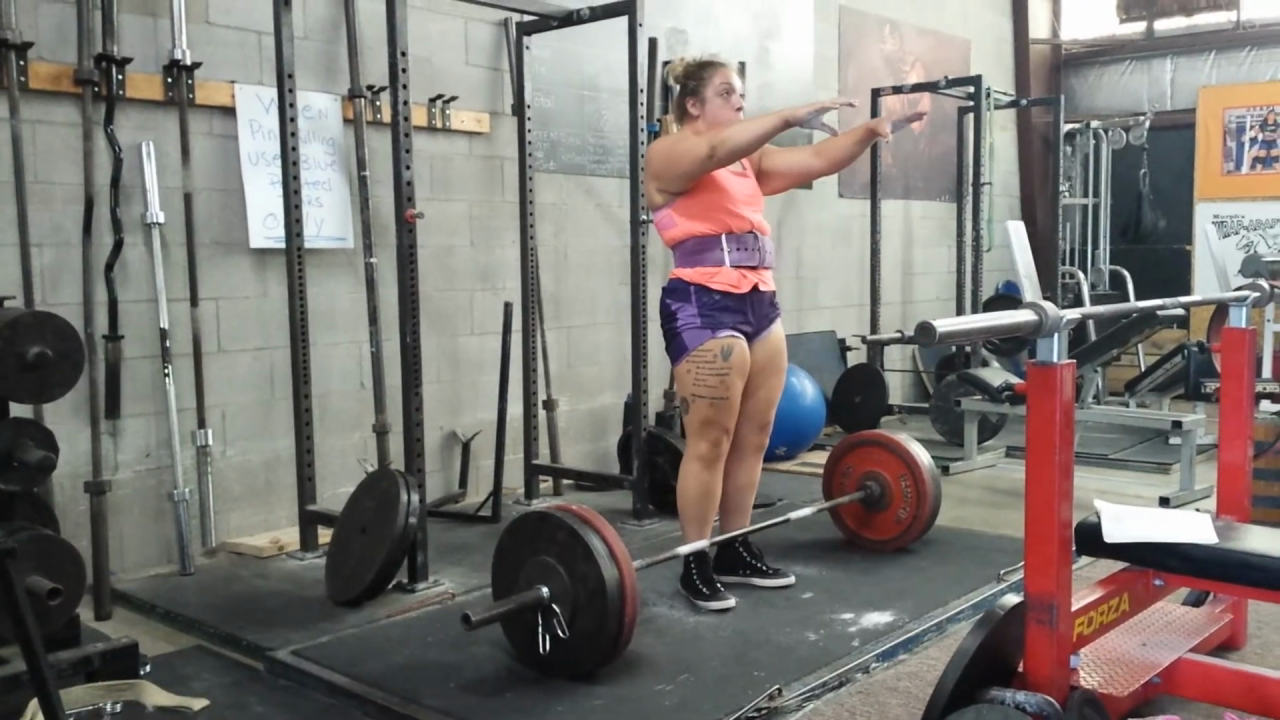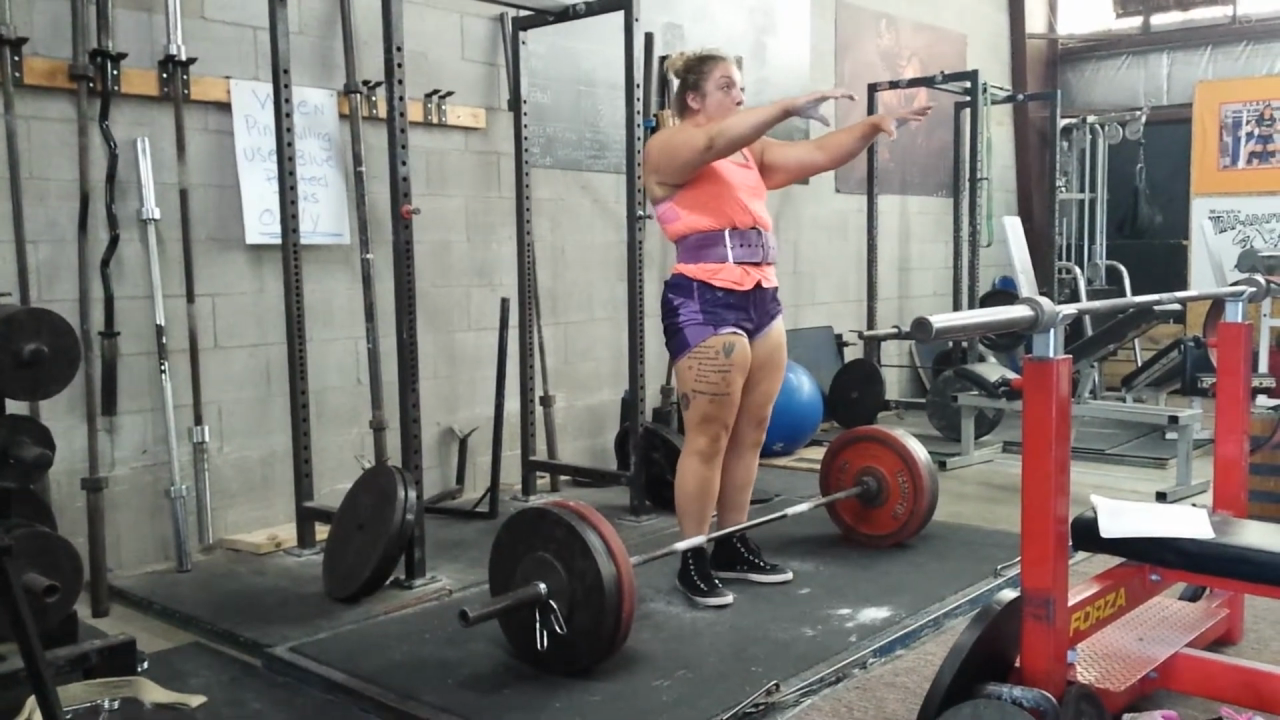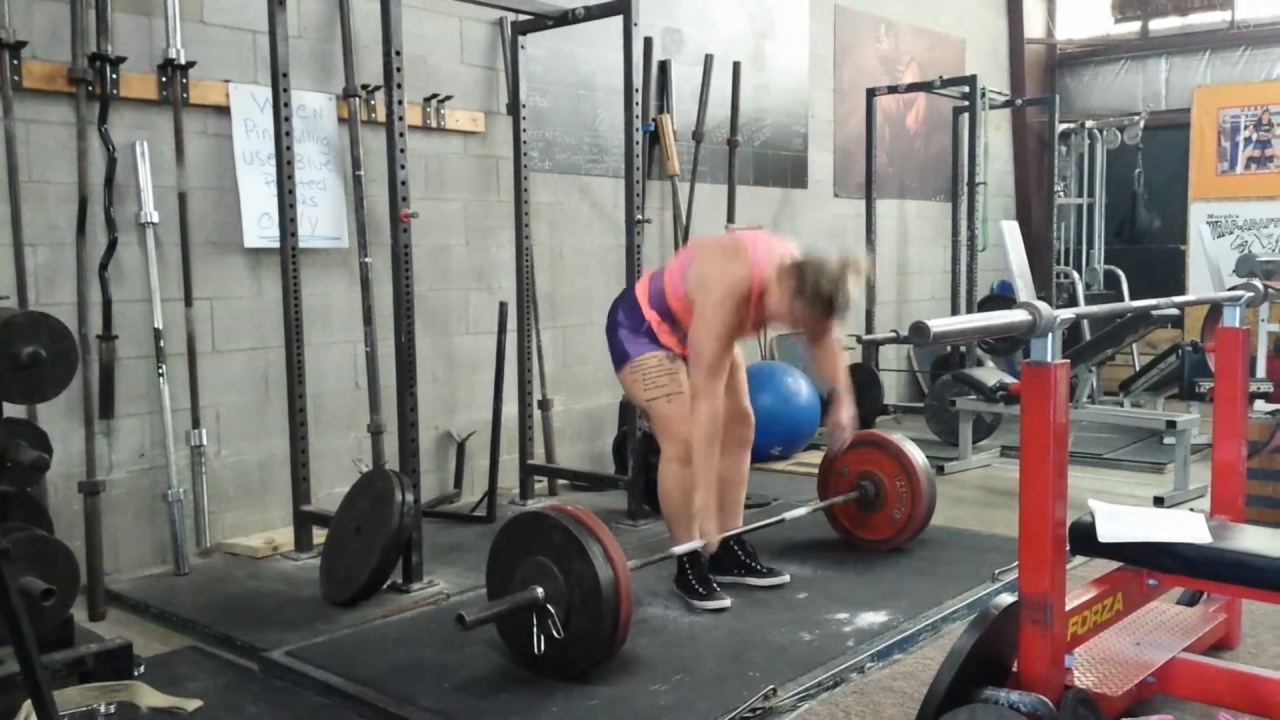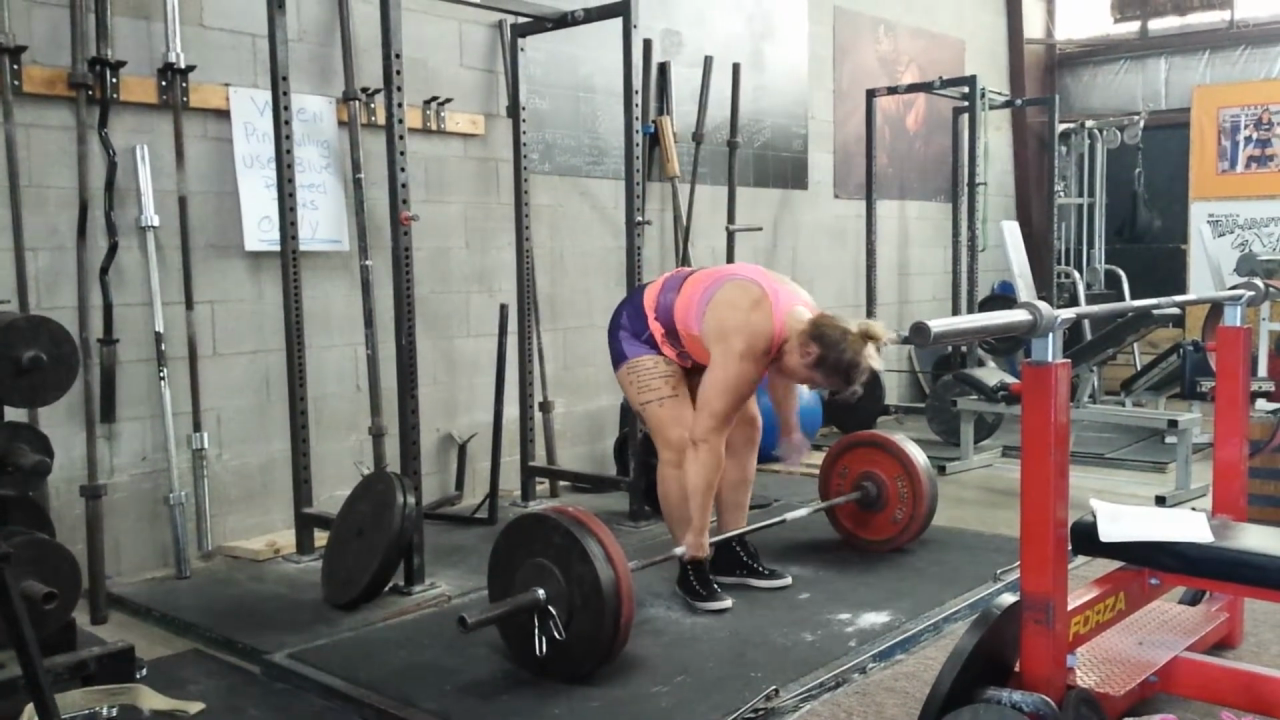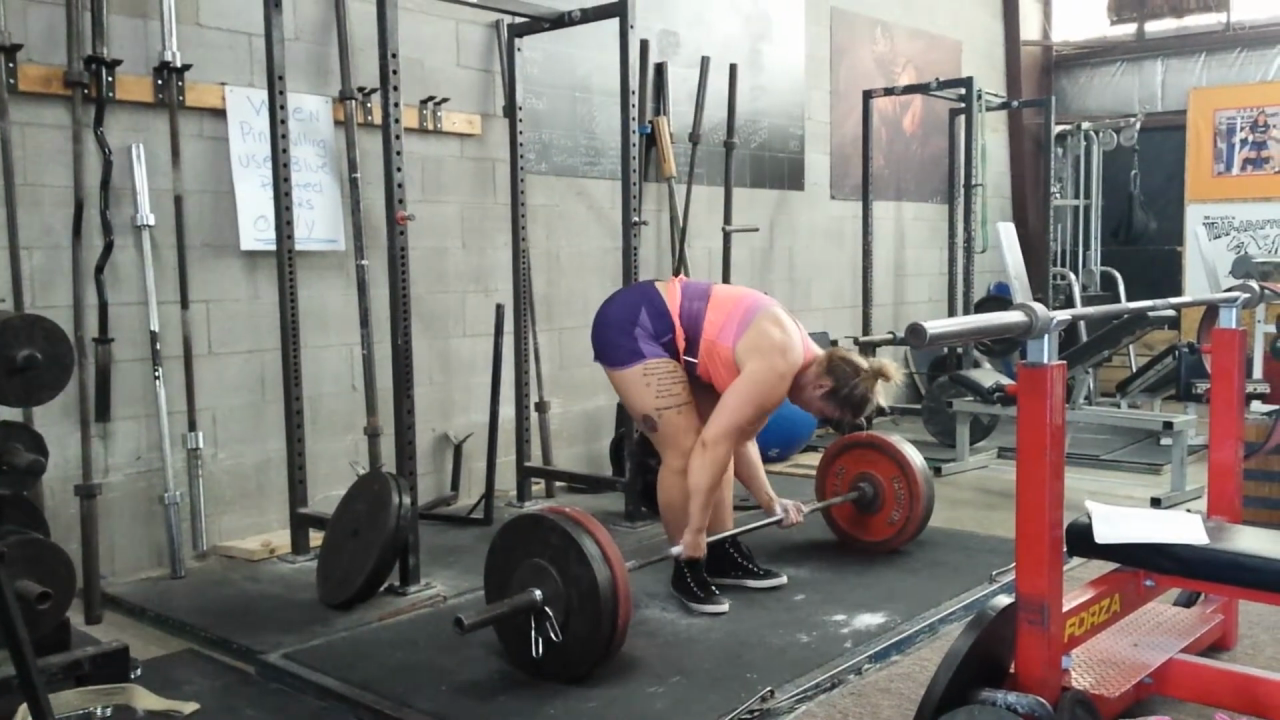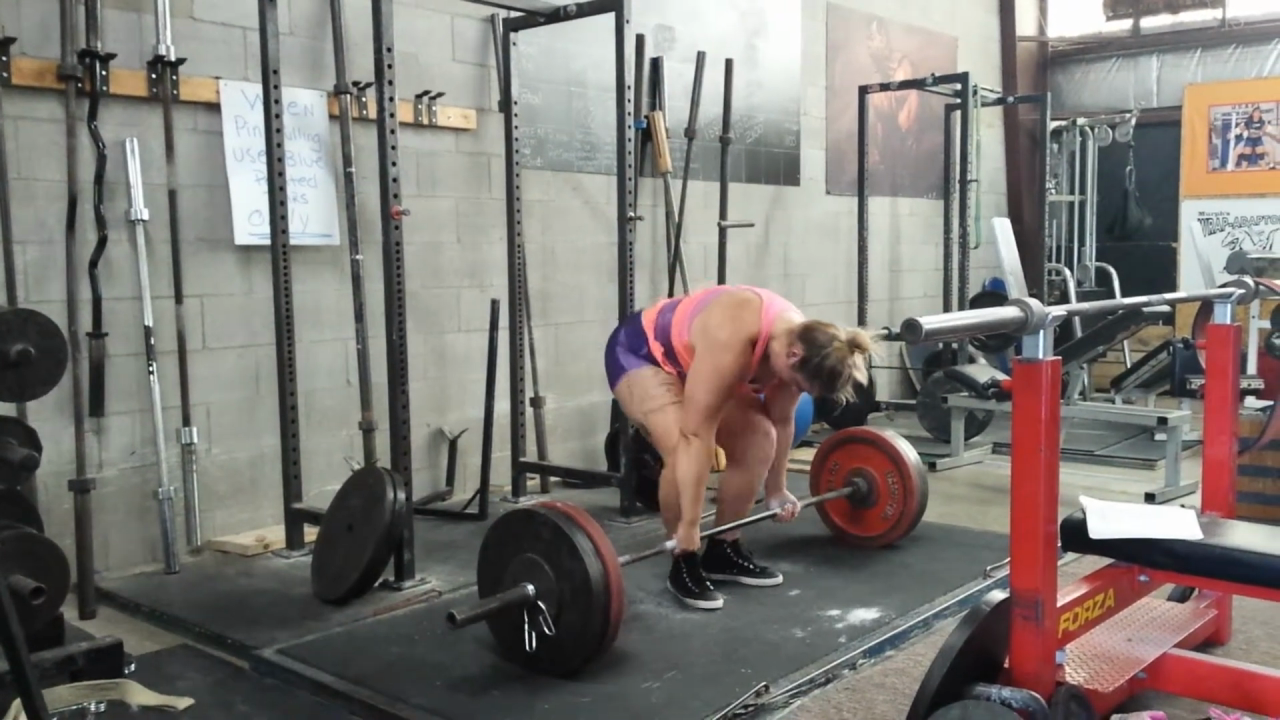
dt=0.5s
person 1, frame 1
left shoulder: (747, 159)
right shoulder: (667, 153)
left elbow: (816, 160)
right elbow: (716, 151)
left wrist: (870, 130)
right wrist: (790, 116)
left hip: (760, 303)
right hip: (704, 306)
left knee: (753, 437)
right knee: (709, 441)
left ankle: (736, 551)
right ankle: (695, 565)
person 1, frame 2
left shoulder: (750, 150)
right shoulder: (668, 148)
left elbow: (817, 156)
right elbow: (715, 140)
left wrist: (872, 126)
right wrist: (789, 105)
left hip: (761, 300)
right hip: (704, 303)
left knee: (750, 434)
right knee: (708, 437)
left ankle: (731, 545)
right ankle: (693, 561)
person 1, frame 3
left shoulder: (801, 274)
right shoulder: (729, 284)
left elbow: (824, 338)
right elbow: (706, 395)
left wrist: (842, 400)
right wrist: (704, 493)
left hip: (692, 328)
right hip: (643, 329)
left knee: (739, 427)
right knee: (681, 438)
left ankle: (728, 553)
right ankle: (689, 566)
person 1, frame 4
left shoulder: (812, 325)
right shoulder: (746, 340)
left elbow: (780, 376)
right elbow: (706, 438)
left wrist: (788, 429)
right wrist: (697, 533)
left hip: (696, 333)
right hip: (644, 332)
left knee: (745, 432)
right knee: (680, 443)
left ankle: (731, 552)
right ankle: (693, 564)
person 1, frame 5
left shoulder: (803, 362)
right shoulder: (778, 368)
left elbow: (738, 438)
right elbow: (714, 444)
left wrist: (770, 501)
right wrist: (695, 531)
left hip: (670, 332)
right hip: (635, 326)
left knee: (723, 436)
right knee: (682, 451)
left ankle: (723, 554)
right ankle: (687, 567)
person 1, frame 6
left shoulder: (797, 339)
right shoulder: (732, 340)
left elbow: (780, 421)
right elbow: (695, 434)
left wrist: (777, 490)
right wrist: (689, 525)
left hip: (690, 358)
right hip: (640, 352)
left knee: (758, 441)
right knee: (681, 450)
left ankle: (723, 550)
right ankle: (685, 562)
